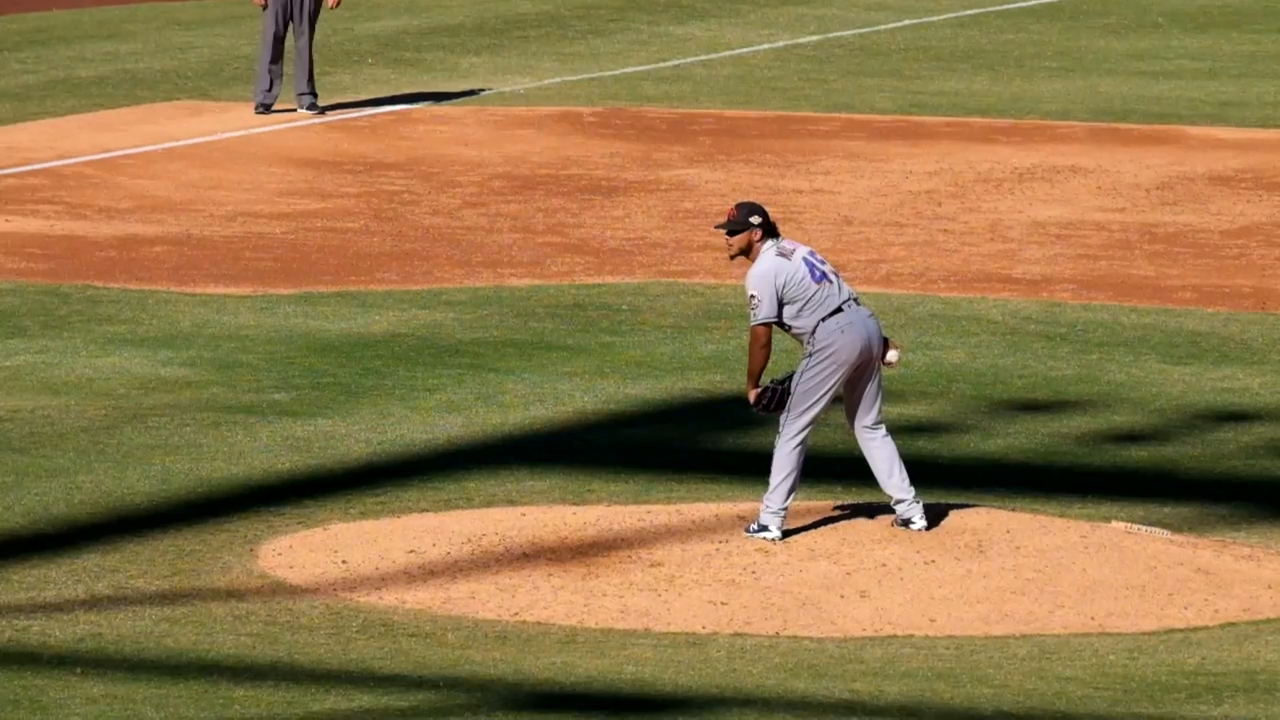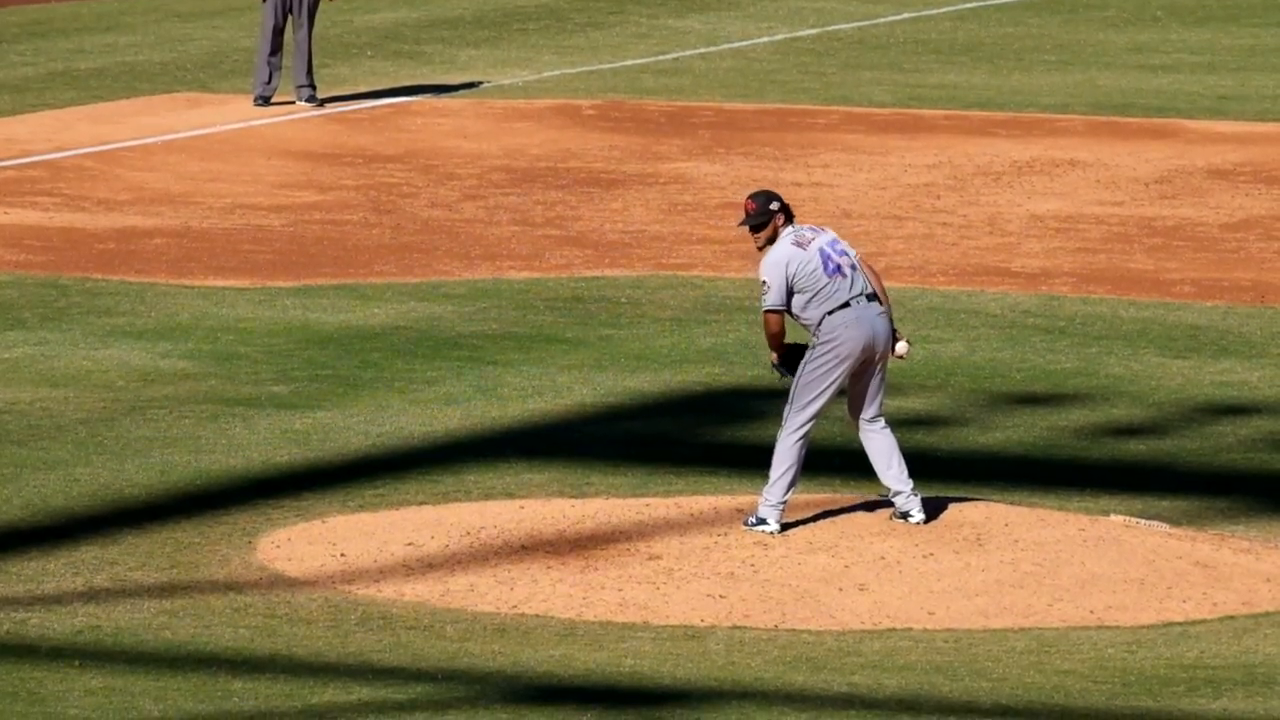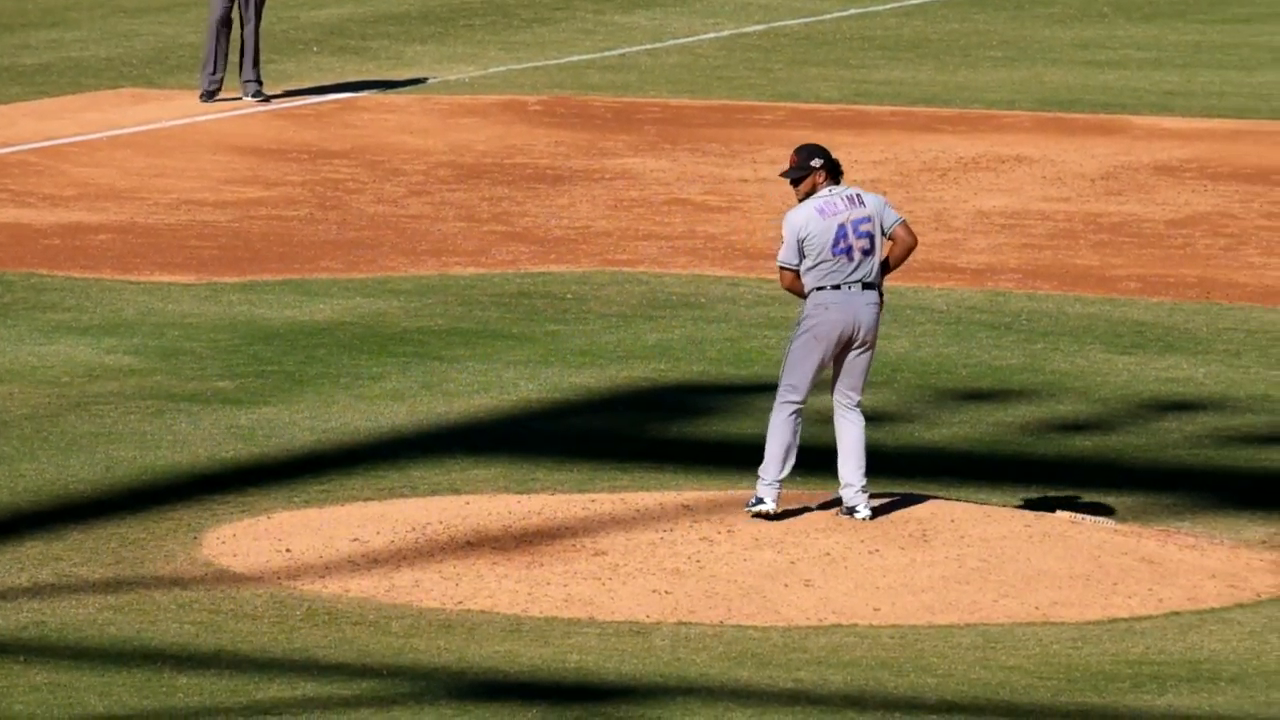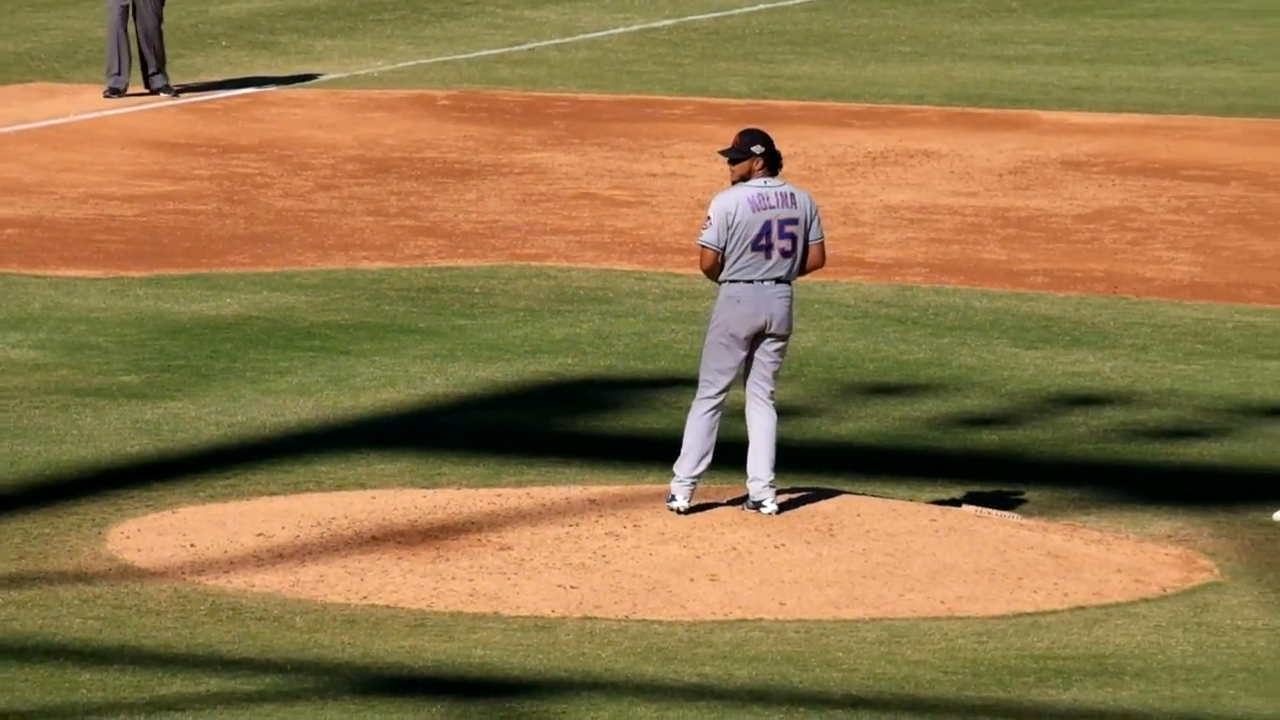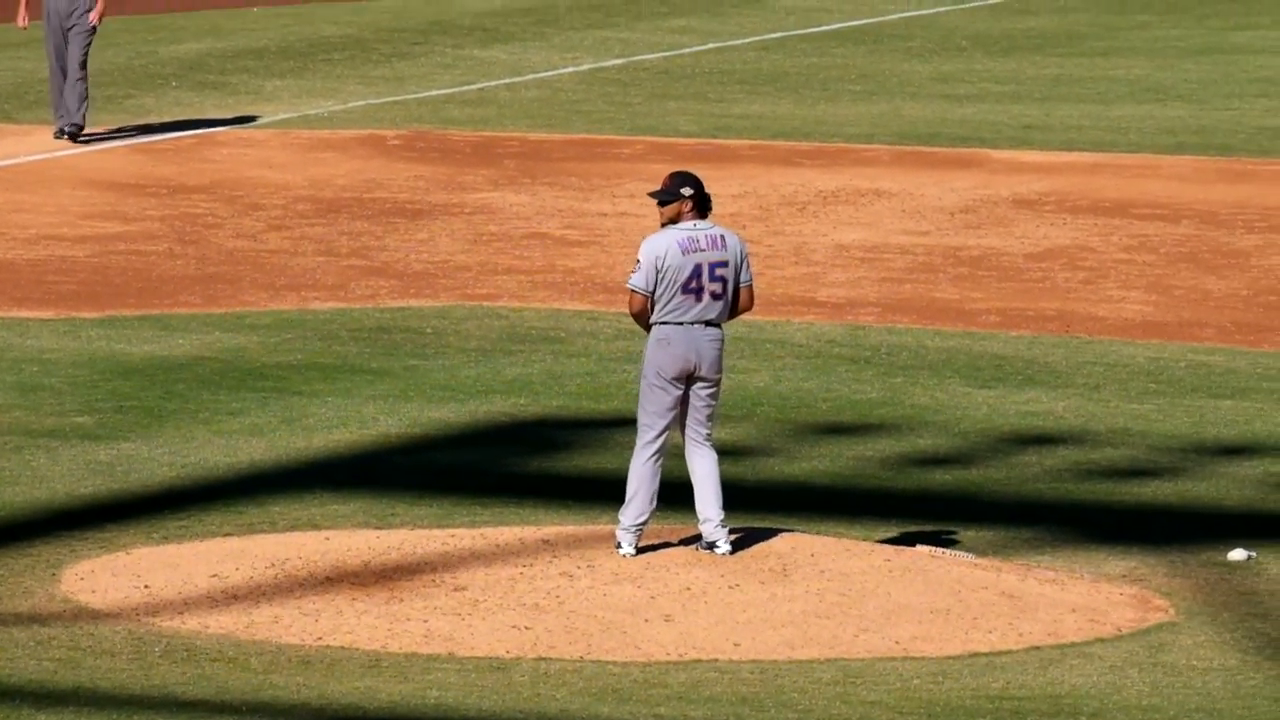
dt=0.5s
person 1, frame 1
left shoulder: (761, 271)
right shoulder: (793, 247)
left elbow: (761, 337)
left wrist: (752, 386)
left hip: (835, 338)
right hip: (867, 325)
left knee: (792, 428)
right knee: (869, 426)
left ankle: (770, 519)
right ankle: (910, 509)
person 1, frame 2
left shoulder: (775, 259)
right shoulder: (821, 232)
left elbow: (774, 324)
right elbow: (869, 273)
left wrist: (778, 351)
right wrist: (888, 322)
left hip: (840, 331)
right hip: (876, 321)
left knee: (796, 421)
right knee: (870, 419)
left ankle: (769, 512)
right ankle: (908, 503)
person 1, frame 3
left shoulder: (798, 216)
right shoulder: (871, 200)
left elbow: (788, 280)
right elbow: (907, 241)
right wrist: (874, 276)
left hip: (824, 308)
right hip: (867, 306)
left knee: (789, 400)
right knee: (848, 403)
left ankle: (768, 490)
right ankle: (855, 498)
person 1, frame 4
left shoulder: (727, 200)
right shoulder: (802, 200)
left elbow: (708, 261)
right elbow: (816, 258)
left wrist: (731, 279)
left hip: (737, 300)
right hip: (780, 302)
left knee: (710, 395)
right knee: (762, 397)
left ankle: (682, 487)
right ankle: (763, 492)
person 1, frame 5
left shoulder: (658, 243)
right shoulder: (732, 242)
left elbow: (637, 306)
right elbow: (745, 302)
left wrist: (654, 328)
left hip: (668, 341)
right hip: (711, 343)
left knee: (650, 439)
right knee: (700, 439)
left ankle: (629, 534)
right ankle: (715, 532)
